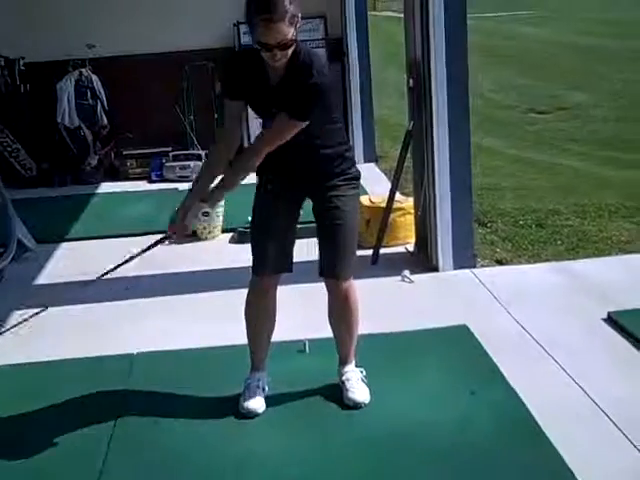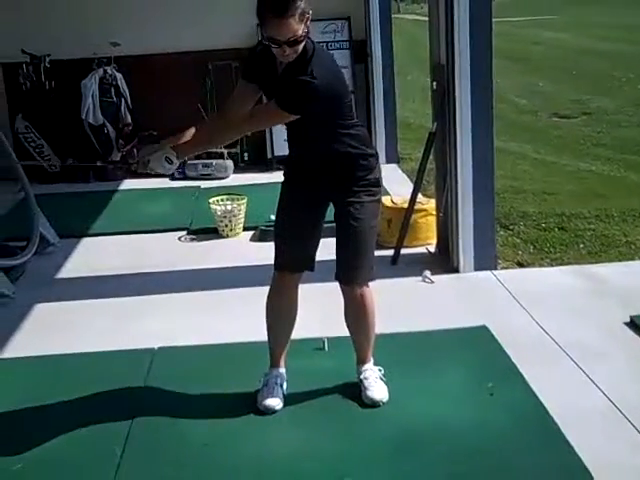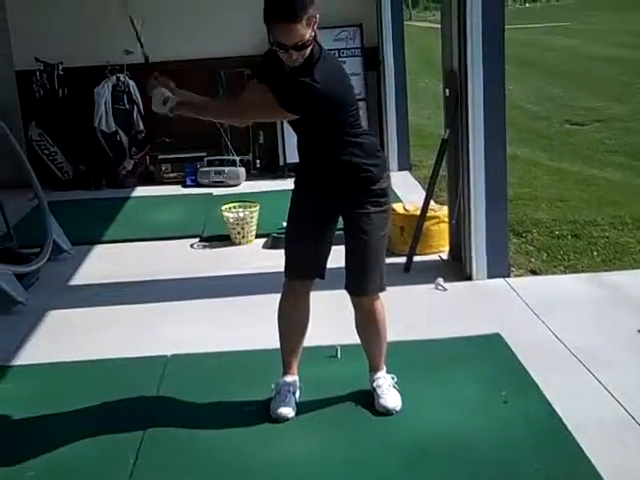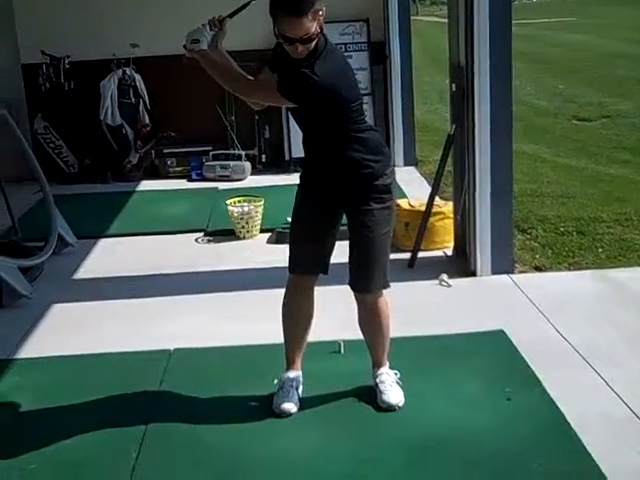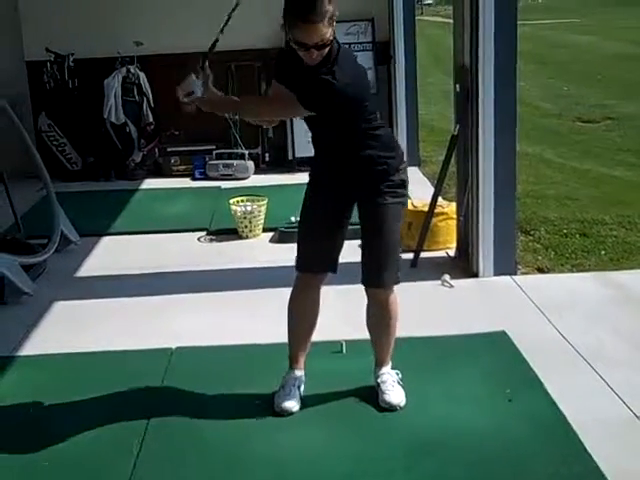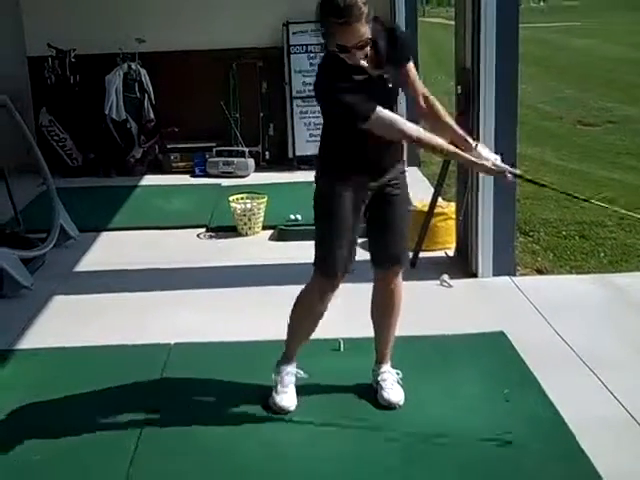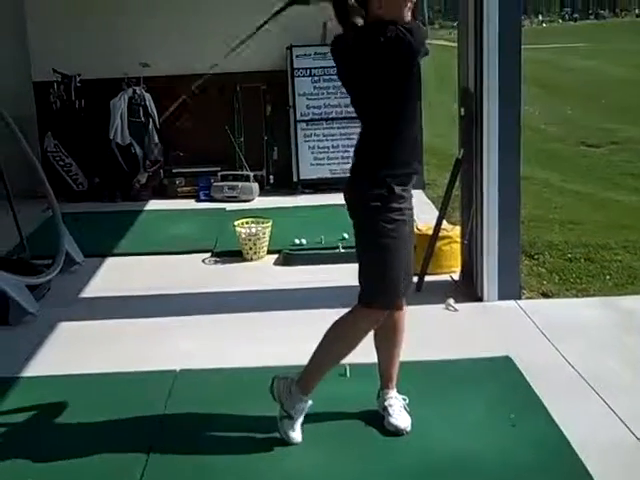
dt=0.5s
person 1, frame 1
left shoulder: (314, 77)
right shoulder: (240, 68)
left elbow: (261, 148)
right elbow: (227, 142)
left wrist: (209, 199)
right wrist: (191, 199)
left hip: (332, 172)
right hip: (280, 173)
left knee: (339, 278)
right knee: (263, 276)
left ankle: (349, 367)
right ankle: (257, 374)
person 1, frame 2
left shoulder: (315, 80)
right shoulder: (263, 57)
left elbow: (242, 127)
right elbow: (228, 116)
left wrist: (179, 152)
right wrist: (173, 142)
left hip: (354, 174)
right hip: (304, 169)
left knee: (355, 283)
right knee: (285, 274)
left ankle: (366, 367)
right ankle: (276, 370)
person 1, frame 3
left shoulder: (319, 84)
right shoulder: (277, 60)
left elbow: (240, 114)
right elbow: (241, 111)
left wrist: (179, 103)
right wrist: (183, 99)
left hip: (363, 183)
right hip: (314, 179)
left knee: (365, 292)
right knee: (296, 283)
left ankle: (379, 375)
right ankle: (289, 378)
person 1, frame 4
left shoulder: (319, 77)
right shoulder: (289, 50)
left elbow: (249, 91)
right elbow: (257, 96)
left wrist: (202, 54)
right wrist: (217, 51)
left hip: (366, 180)
right hip: (319, 174)
left knee: (368, 288)
right knee: (301, 278)
left ankle: (382, 370)
right ankle: (292, 373)
person 1, frame 5
left shoulder: (337, 80)
right shoulder: (292, 59)
left elbow: (266, 111)
right elbow: (270, 111)
left wrist: (210, 102)
right wrist: (212, 97)
left hip: (380, 175)
right hip: (329, 172)
left knee: (380, 285)
right knee: (308, 277)
left ankle: (384, 369)
right ankle: (294, 371)
person 1, frame 6
left shoulder: (390, 38)
right shoulder: (334, 85)
left elbow: (422, 98)
right elbow: (402, 132)
left wrist: (468, 142)
right wrist: (466, 158)
left hip: (389, 169)
right hip: (341, 176)
left knee: (390, 272)
right knee: (328, 278)
left ankle: (383, 367)
right ankle: (286, 367)
person 1, frame 7
left shoulder: (347, 45)
right shoulder: (404, 41)
left hip: (384, 186)
right hip: (382, 190)
left knee: (394, 298)
right knee: (376, 304)
left ankle: (388, 392)
right ankle: (297, 389)
